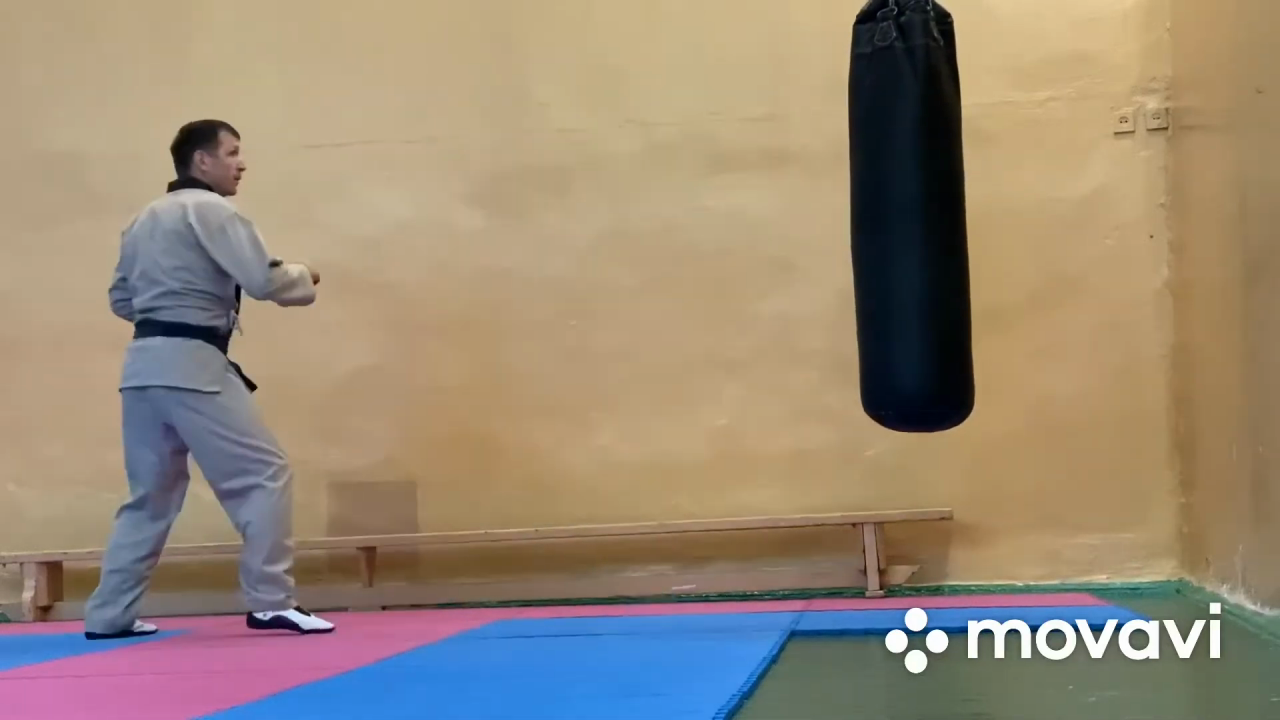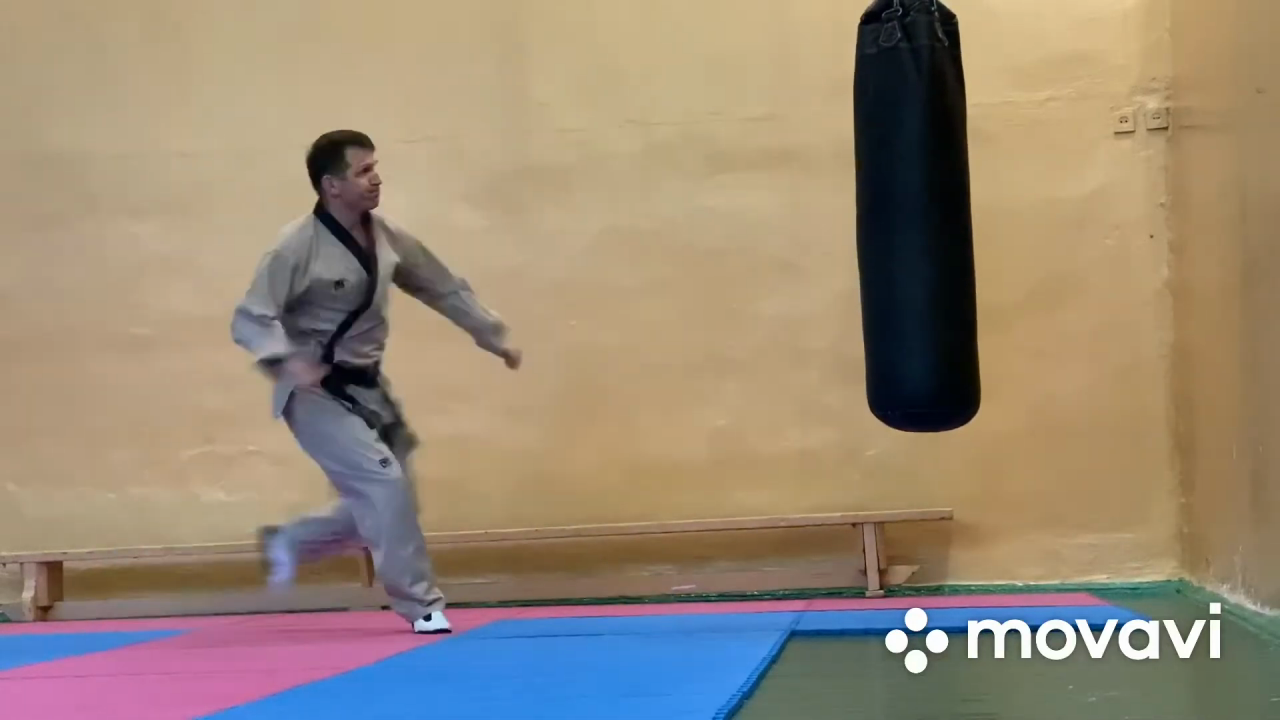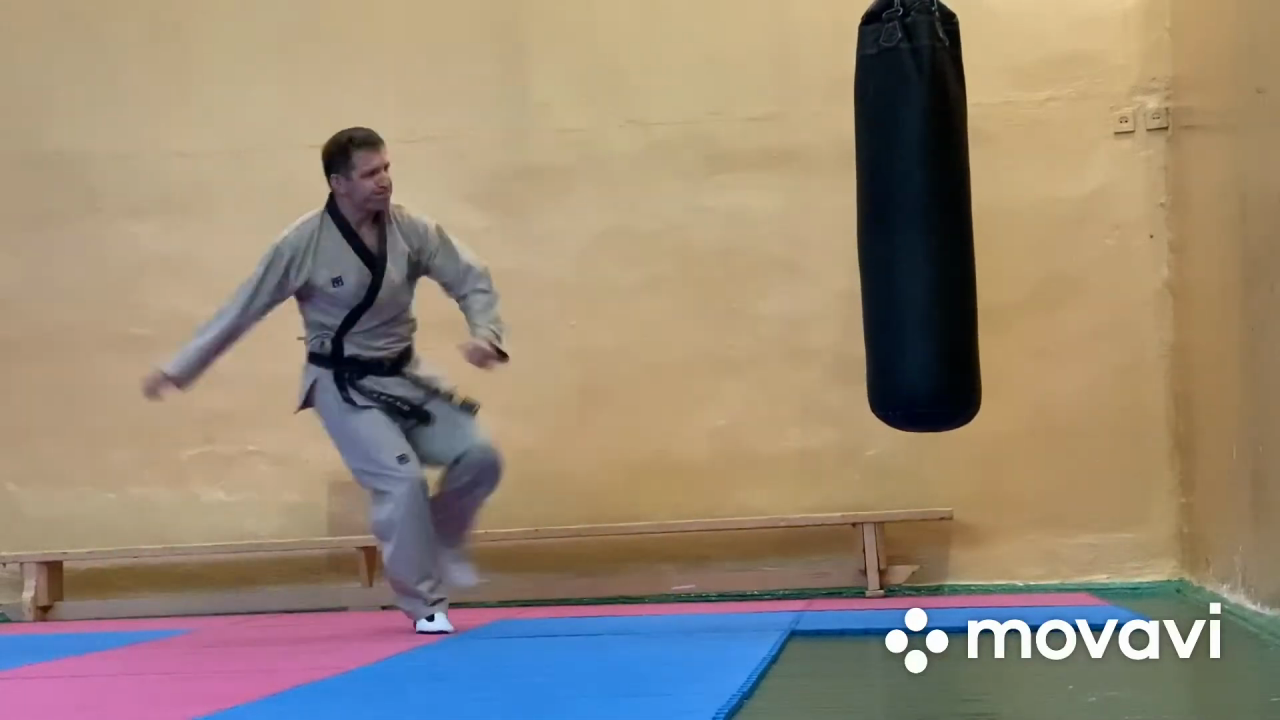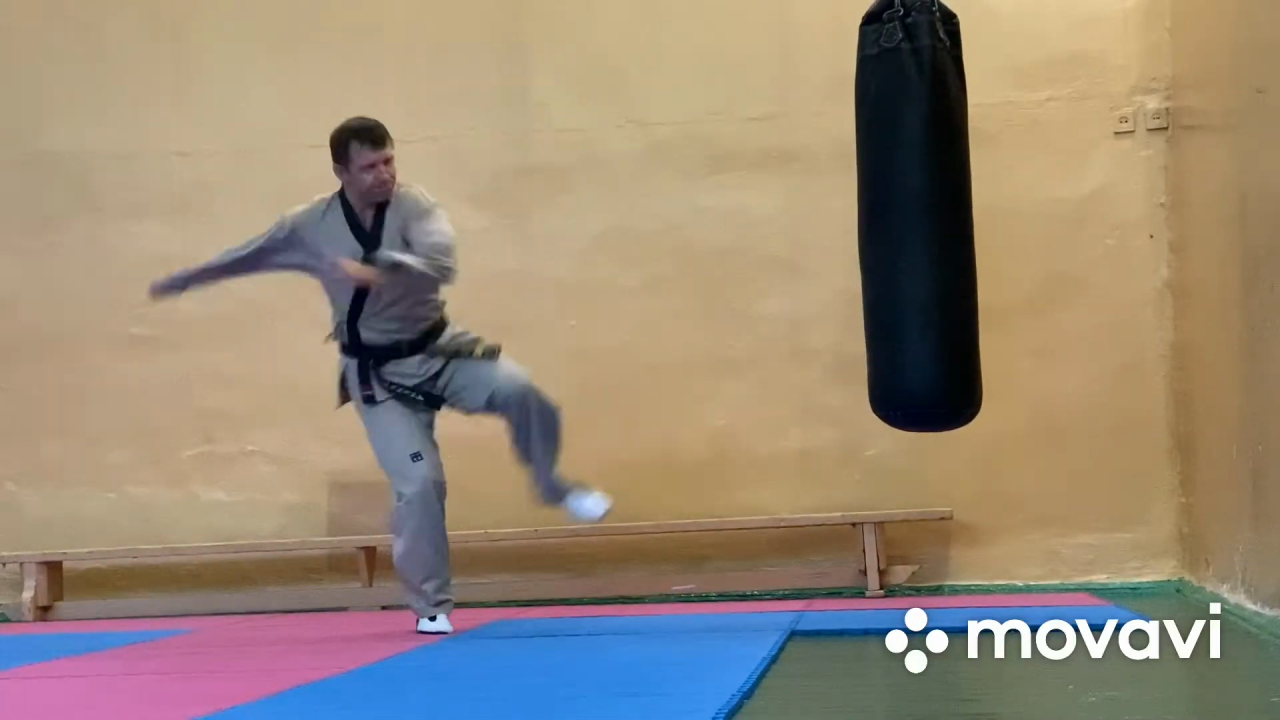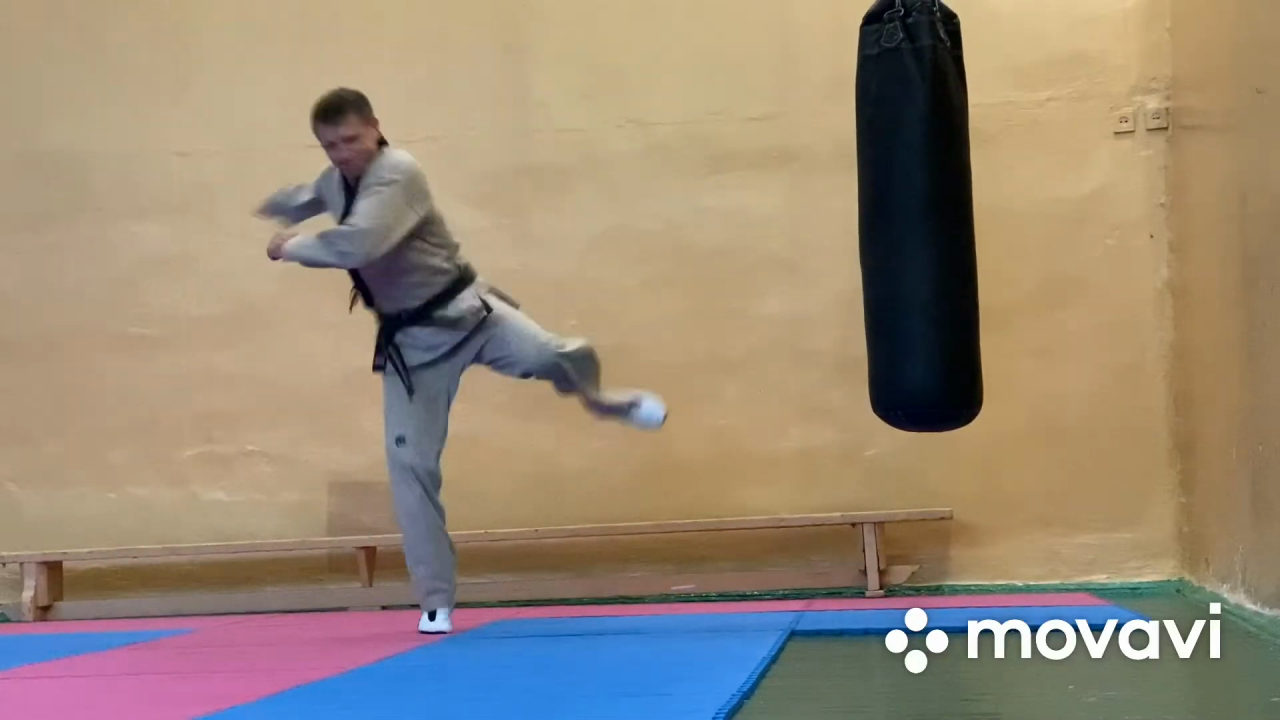
dt=0.5s
person 1, frame 1
left shoulder: (143, 220)
right shoulder: (211, 209)
left elbow: (121, 299)
right elbow: (264, 280)
right wrist: (304, 275)
left hip: (145, 364)
right hip: (192, 365)
left knee: (151, 497)
right knee: (263, 474)
left ankle: (110, 615)
right ankle: (271, 602)
person 1, frame 2
left shoulder: (385, 236)
right shoulder: (296, 245)
left elbow: (440, 287)
right elbow: (250, 318)
left wrist: (492, 336)
right wrist: (287, 361)
left hip: (363, 388)
right hip: (314, 393)
left knee: (376, 497)
right knee: (385, 486)
left ankle: (288, 543)
right ankle: (420, 603)
person 1, frame 3
left shoulder: (410, 228)
right shoulder: (303, 242)
left elbow: (471, 278)
right elbow: (243, 308)
left wrist: (484, 334)
right wrist: (179, 368)
left hip: (401, 374)
right hip: (342, 386)
left knee: (477, 456)
right knee: (403, 483)
left ankle: (440, 544)
right ankle: (425, 604)
person 1, frame 4
left shoulder: (414, 205)
right shoulder: (310, 226)
left elbow: (440, 260)
right elbow: (241, 259)
left wrist: (377, 272)
right wrist: (178, 281)
left hip: (438, 351)
right hip: (378, 373)
left knee: (520, 394)
right knee: (419, 483)
left ankle: (553, 488)
right ankle: (431, 604)
person 1, frame 5
left shoulder: (398, 173)
right shoulder: (335, 180)
left elbow: (359, 243)
right elbow: (304, 199)
left wrist: (292, 246)
right wrist: (276, 209)
left hip: (462, 311)
right hip: (408, 339)
left knee: (549, 356)
right knee: (410, 465)
left ankle: (603, 401)
right ankle: (435, 600)
